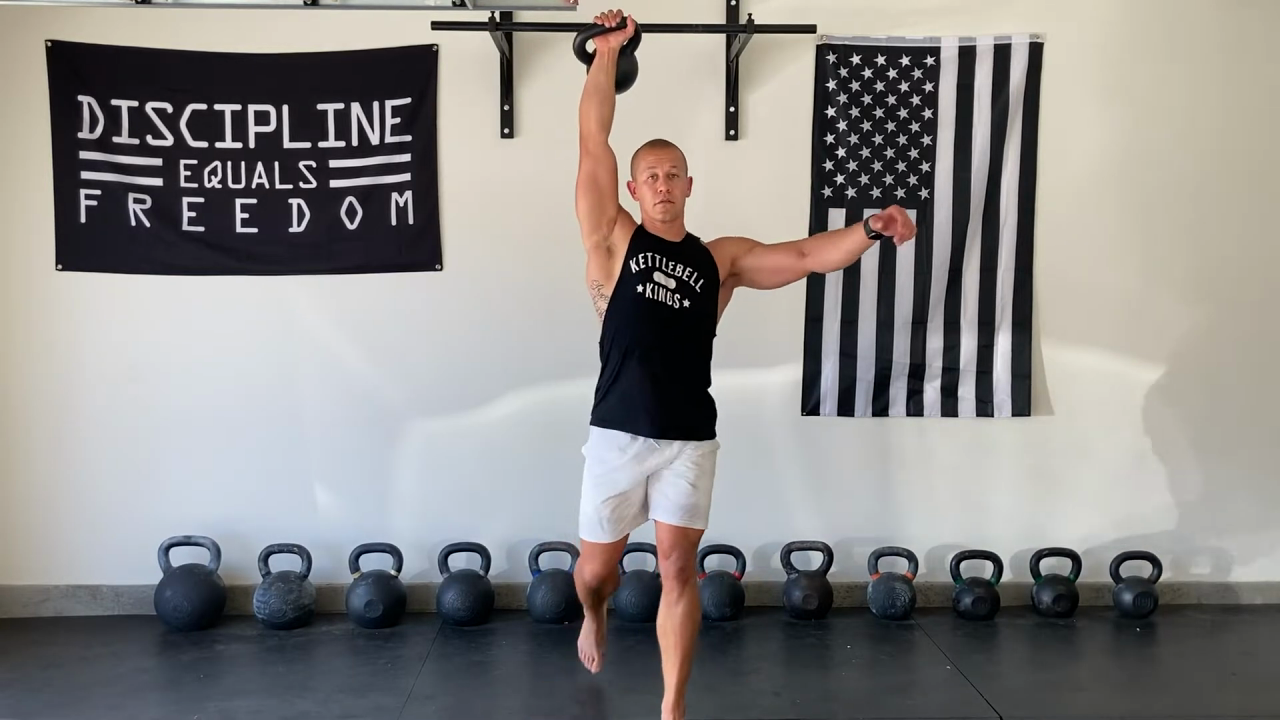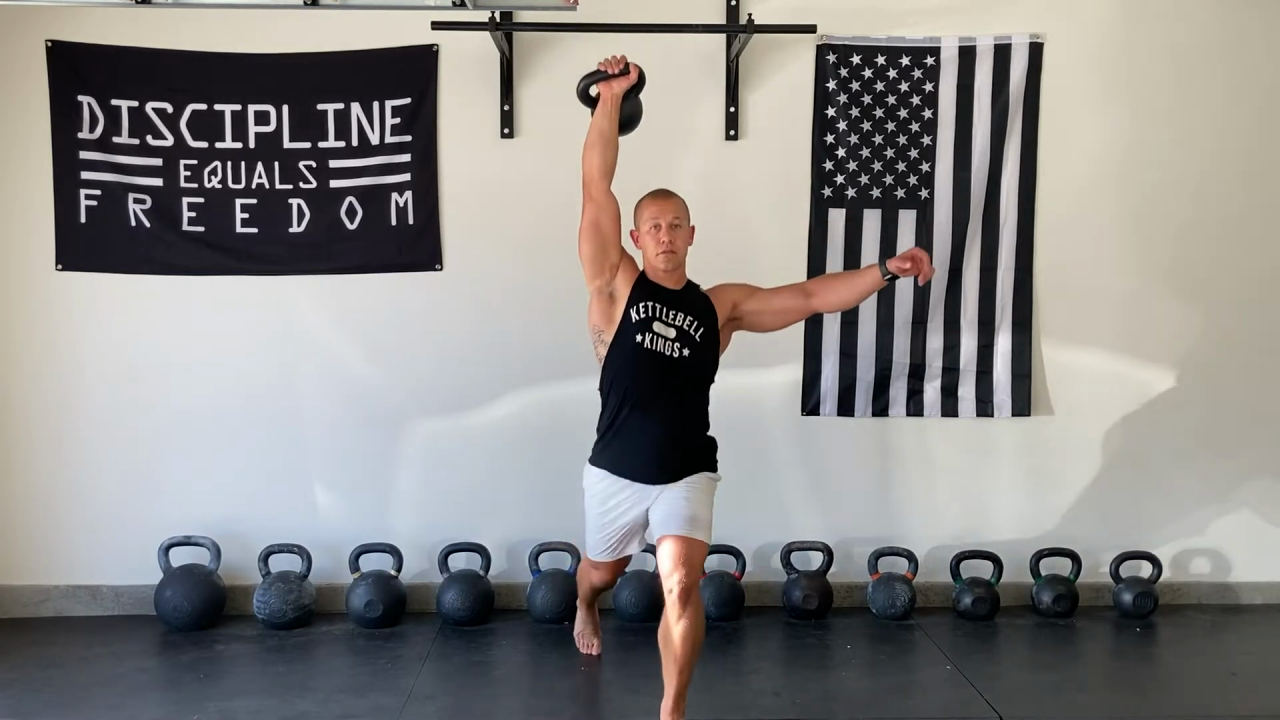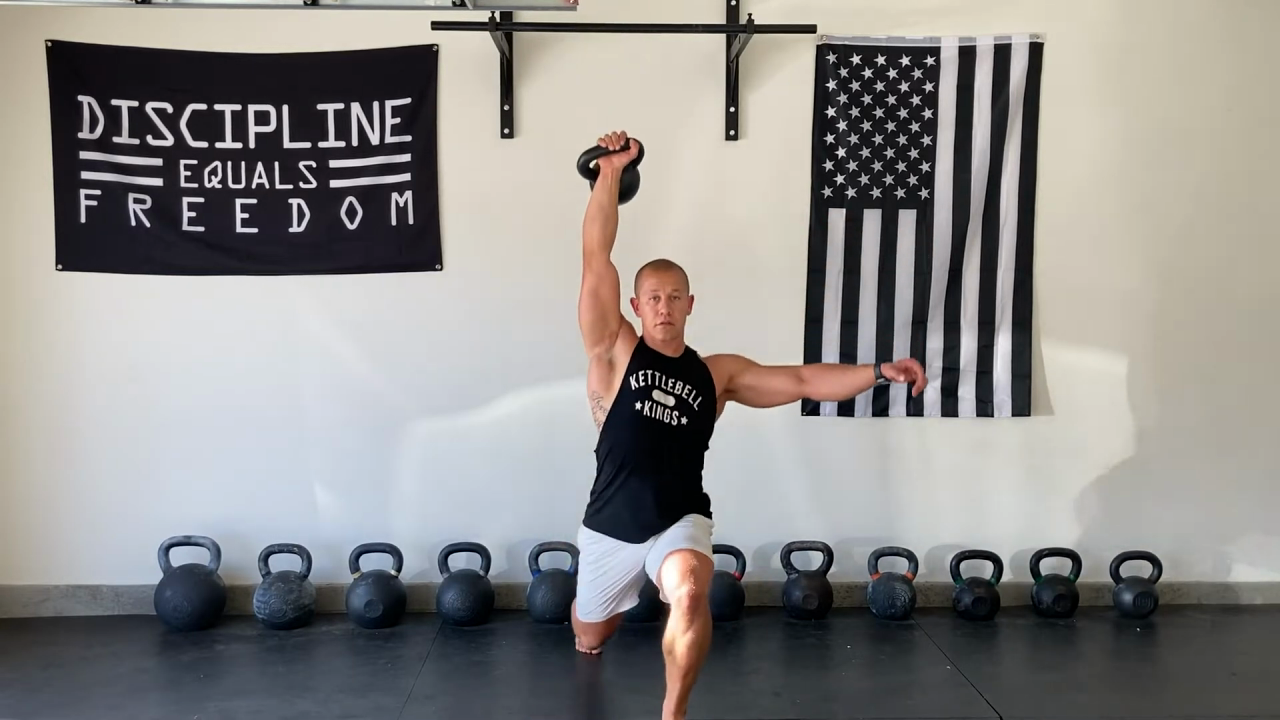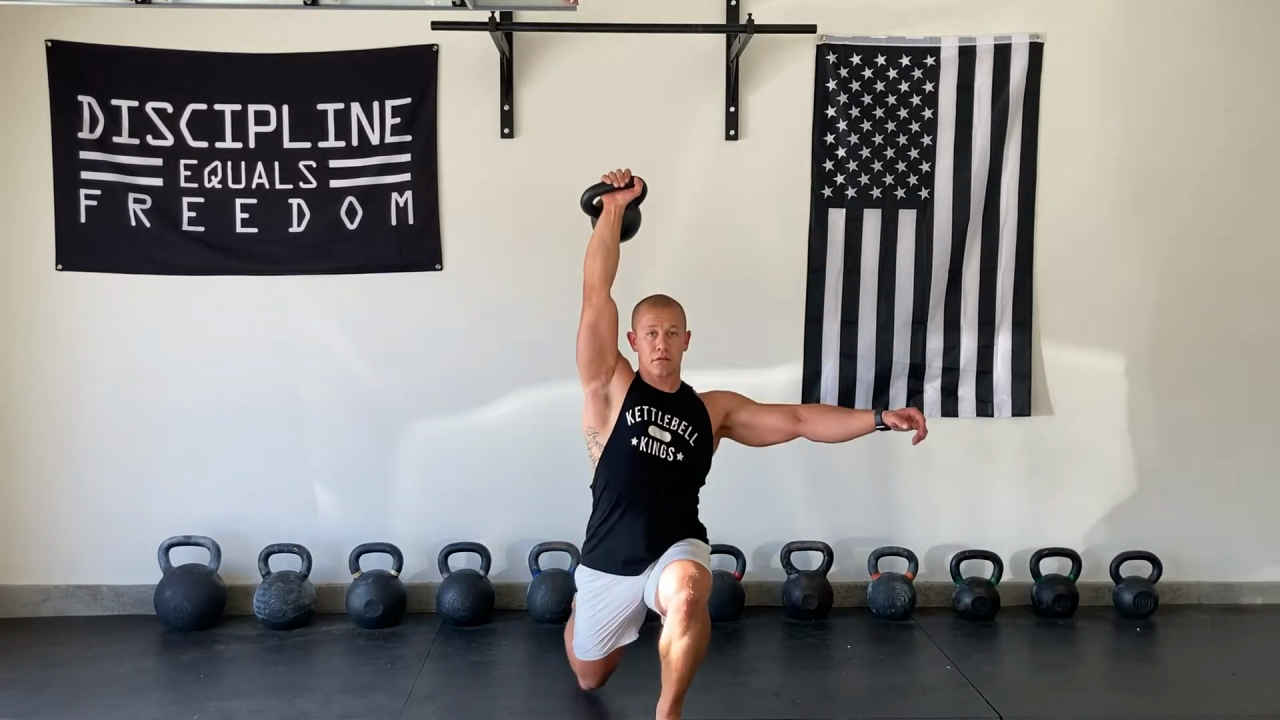
dt=0.3s
person 1, frame 1
left shoulder: (722, 258)
right shoulder: (612, 240)
left elbow: (807, 257)
right elbow: (592, 144)
left wrist: (870, 229)
right wrist: (608, 52)
left hip: (689, 438)
right hip: (618, 431)
left knee: (677, 573)
right knee: (598, 562)
right ankle: (592, 621)
person 1, frame 2
left shoulder: (719, 305)
right shoulder: (615, 286)
left elbow: (811, 296)
right elbow: (596, 190)
left wrist: (884, 270)
right wrist: (610, 99)
left hip: (686, 475)
right hip: (616, 471)
left knee: (682, 587)
right knee: (599, 573)
right ankle: (585, 608)
person 1, frame 3
left shoulder: (717, 372)
right shoulder: (614, 352)
left elbow: (803, 380)
right elbow: (596, 257)
left wrist: (877, 371)
right wrist: (610, 172)
left hip: (680, 522)
right hip: (612, 526)
left knee: (690, 596)
right knee: (593, 632)
right ankle: (587, 612)
person 1, frame 4
left shoulder: (712, 409)
right shoulder: (609, 387)
left elbow: (799, 419)
right elbow: (595, 294)
left wrist: (879, 418)
right wrist: (612, 211)
left hip: (676, 549)
right hip: (610, 561)
left knee: (688, 598)
right ankle: (582, 612)
